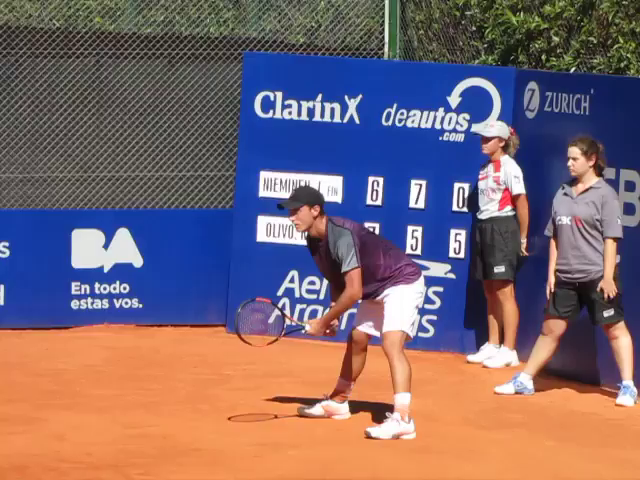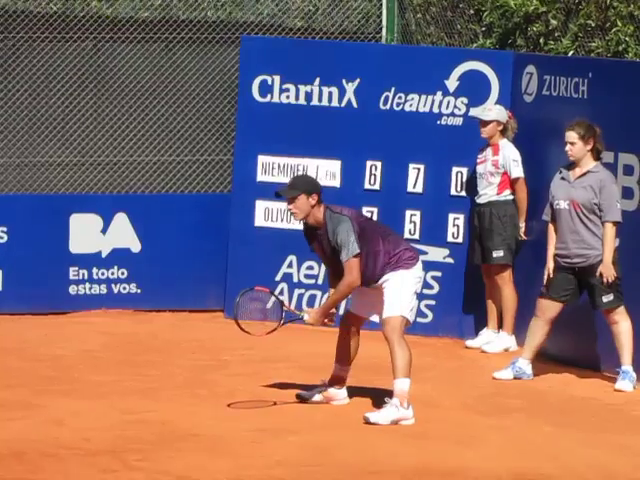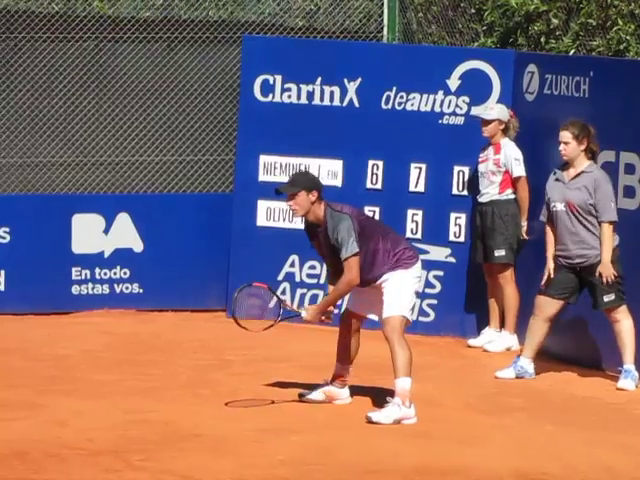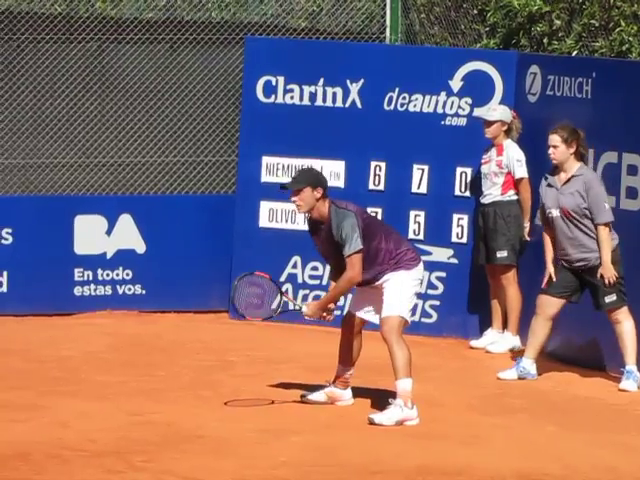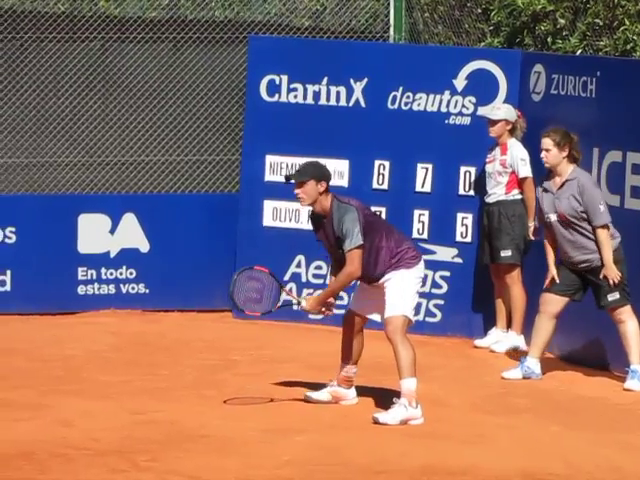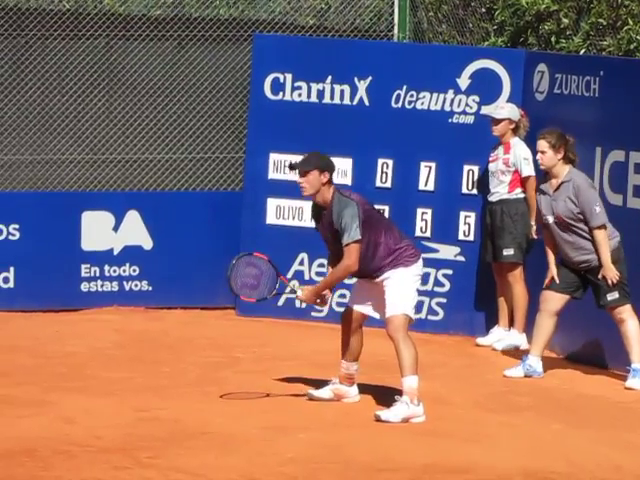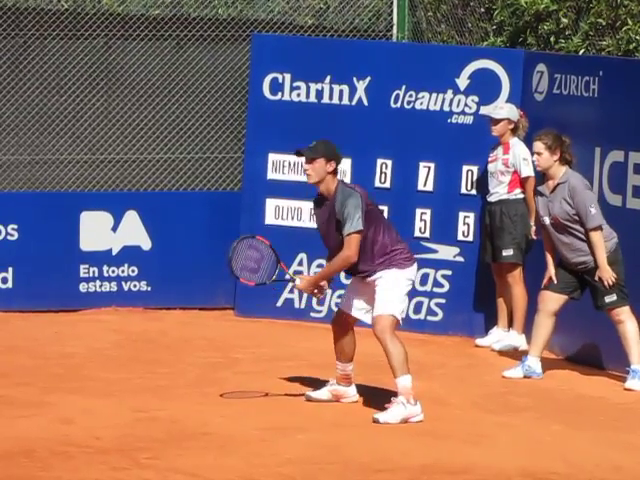
dt=0.2s
person 1, frame 1
left shoulder: (605, 194)
right shoulder: (562, 194)
left elbow: (611, 238)
left wrist: (608, 277)
right wrist: (551, 272)
left hip: (597, 276)
right hip: (565, 276)
left knee: (615, 328)
right knee: (551, 329)
left ankle: (628, 387)
right ankle: (524, 380)
person 1, frame 2
left shoulder: (603, 178)
right shoulder: (559, 178)
left elbow: (610, 222)
left wrist: (607, 260)
right wrist: (550, 257)
left hip: (596, 260)
right hip: (564, 261)
left knee: (615, 313)
right knee: (544, 310)
left ankle: (627, 372)
right ankle: (523, 365)
person 1, frame 3
left shoulder: (597, 178)
right shoulder: (554, 179)
left elbow: (607, 222)
right elbow: (550, 222)
left wrist: (605, 260)
right wrist: (550, 258)
left hip: (597, 258)
right hip: (565, 260)
left knee: (617, 312)
right knee: (542, 308)
right ankle: (524, 364)
person 1, frame 4
left shoulder: (588, 180)
right shoulder: (547, 183)
left elbow: (603, 223)
right elbow: (547, 226)
left wrist: (606, 262)
right wrist: (549, 262)
left hip: (599, 259)
right hip: (566, 261)
left knee: (618, 313)
right knee: (544, 307)
right ankle: (527, 365)
person 1, frame 5
left shoulder: (582, 182)
right shoulder: (544, 188)
left elbow: (601, 225)
right elbow: (548, 229)
left wrist: (608, 263)
right wrist: (551, 264)
left hip: (602, 258)
right hip: (570, 261)
right knee: (547, 305)
right ankle: (531, 364)
person 1, frame 6
left shoulder: (579, 183)
right shoulder: (543, 189)
left elbow: (599, 225)
right elbow: (548, 230)
left wrist: (607, 263)
right wrist: (552, 264)
left hip: (603, 256)
right hip: (571, 260)
right knee: (547, 303)
right ankle: (533, 362)
person 1, frame 7
left shoulder: (575, 184)
right shoulder: (541, 189)
left elbow: (595, 226)
right elbow: (546, 230)
left wrist: (603, 265)
right wrist: (550, 264)
left hip: (601, 257)
right hip: (569, 261)
right knee: (545, 304)
right ankle: (532, 363)
person 2, frame 1
left shoulder: (342, 235)
right shoulder: (314, 241)
left elbow: (353, 291)
right elbow: (337, 281)
left wrist: (323, 321)
right wrist: (332, 317)
left hip: (403, 283)
right hip: (376, 289)
left knee: (391, 344)
right knee: (356, 340)
left ankle: (402, 419)
right ankle: (338, 402)
person 2, frame 2
left shoulder: (341, 223)
right shoulder: (311, 230)
left elbow: (352, 279)
right elbow: (335, 268)
left wrist: (322, 311)
right wrist: (329, 305)
left hip: (402, 268)
right hip: (373, 274)
left knee: (392, 329)
right knee: (348, 324)
left ankle: (401, 405)
right ankle: (336, 387)
person 2, frame 3
left shoulder: (341, 220)
right shoulder: (311, 226)
left elbow: (351, 277)
right elbow: (335, 266)
left wrist: (319, 308)
right wrist: (329, 303)
left hip: (400, 267)
right hip: (372, 273)
left knee: (392, 328)
right knee: (348, 322)
left ankle: (403, 404)
right ankle: (338, 386)
person 2, frame 4
left shoulder: (346, 218)
right shoulder: (315, 224)
left elbow: (353, 274)
right elbow: (337, 264)
left wrist: (320, 304)
right wrist: (331, 300)
left hip: (401, 268)
right hip: (373, 274)
left knee: (390, 329)
right knee: (350, 324)
left ankle: (405, 405)
right ankle: (340, 388)
person 2, frame 5
left shoulder: (348, 213)
right shoulder: (317, 218)
left elbow: (353, 269)
right elbow: (338, 259)
left wrist: (320, 298)
right wrist: (331, 294)
left hip: (403, 267)
right hip: (374, 273)
left knee: (394, 329)
right knee: (351, 323)
left ankle: (410, 405)
right ankle: (344, 387)
person 2, frame 6
left shoulder: (347, 207)
right shoulder: (318, 210)
left elbow: (351, 263)
right elbow: (336, 252)
left wrist: (316, 289)
right wrist: (327, 286)
left hip: (401, 265)
right hip: (373, 271)
left knee: (396, 327)
right knee: (350, 320)
left ankle: (412, 402)
right ankle: (346, 384)
person 2, frame 7
left shoulder: (351, 198)
right shoulder: (320, 202)
left elbow: (350, 253)
right elbow: (334, 245)
left wrist: (314, 279)
right wrist: (325, 278)
left hip: (394, 267)
right hip: (366, 273)
left knee: (383, 328)
right knee: (340, 322)
left ankle: (408, 402)
right ankle: (343, 385)
person 3, frame 1
left shoulder: (509, 167)
right shoulder: (485, 168)
left elbow: (522, 204)
right elbow: (484, 201)
left wrist: (522, 239)
right wrist: (483, 229)
left hip: (503, 229)
right hip: (484, 228)
left knee: (504, 292)
right knee: (490, 292)
left ankle: (509, 351)
right ankle: (492, 345)
person 3, frame 2
left shoulder: (507, 150)
right shoulder: (484, 152)
left elbow: (520, 188)
right elbow: (482, 185)
left wrist: (521, 223)
right wrist: (481, 212)
left hip: (501, 213)
right hip: (482, 213)
left knee: (503, 277)
right knee: (488, 276)
left ankle: (507, 336)
right ankle: (491, 330)
person 3, frame 3
left shoulder: (509, 149)
right shoulder: (485, 151)
left elbow: (522, 187)
right elbow: (484, 184)
left wrist: (522, 221)
right wrist: (483, 213)
left hip: (502, 212)
right hip: (484, 211)
left knee: (504, 276)
right knee: (490, 275)
left ankle: (510, 335)
right ankle: (493, 330)
person 3, frame 4
left shoulder: (511, 151)
right shoulder: (488, 152)
left elbow: (524, 188)
right elbow: (487, 185)
left wrist: (525, 223)
right wrist: (485, 212)
left hip: (506, 213)
right hip: (486, 213)
left knee: (507, 277)
right knee: (493, 276)
left ankle: (512, 336)
right ankle: (495, 330)
person 3, frame 5
left shoulder: (516, 150)
right shoulder: (493, 151)
left elbow: (528, 187)
right elbow: (491, 184)
left wrist: (530, 222)
right wrist: (490, 211)
left hip: (510, 212)
right hip: (491, 212)
left knee: (511, 276)
right knee: (497, 276)
left ankle: (517, 335)
right ankle: (500, 330)
person 3, frame 6
left shoulder: (519, 149)
right shoulder: (496, 150)
left elbow: (531, 186)
right elbow: (494, 183)
left wrist: (532, 221)
right wrist: (493, 211)
left hip: (513, 211)
right hip: (494, 211)
left knee: (514, 275)
right knee: (499, 274)
left ankle: (519, 334)
right ankle: (502, 328)
person 3, frame 7
left shoulder: (518, 149)
right shoulder: (495, 151)
left elbow: (530, 187)
right elbow: (494, 183)
left wrist: (532, 222)
right wrist: (492, 211)
left hip: (512, 212)
right hip: (493, 211)
left knee: (513, 276)
right knee: (499, 275)
left ankle: (518, 335)
right ankle: (501, 329)
